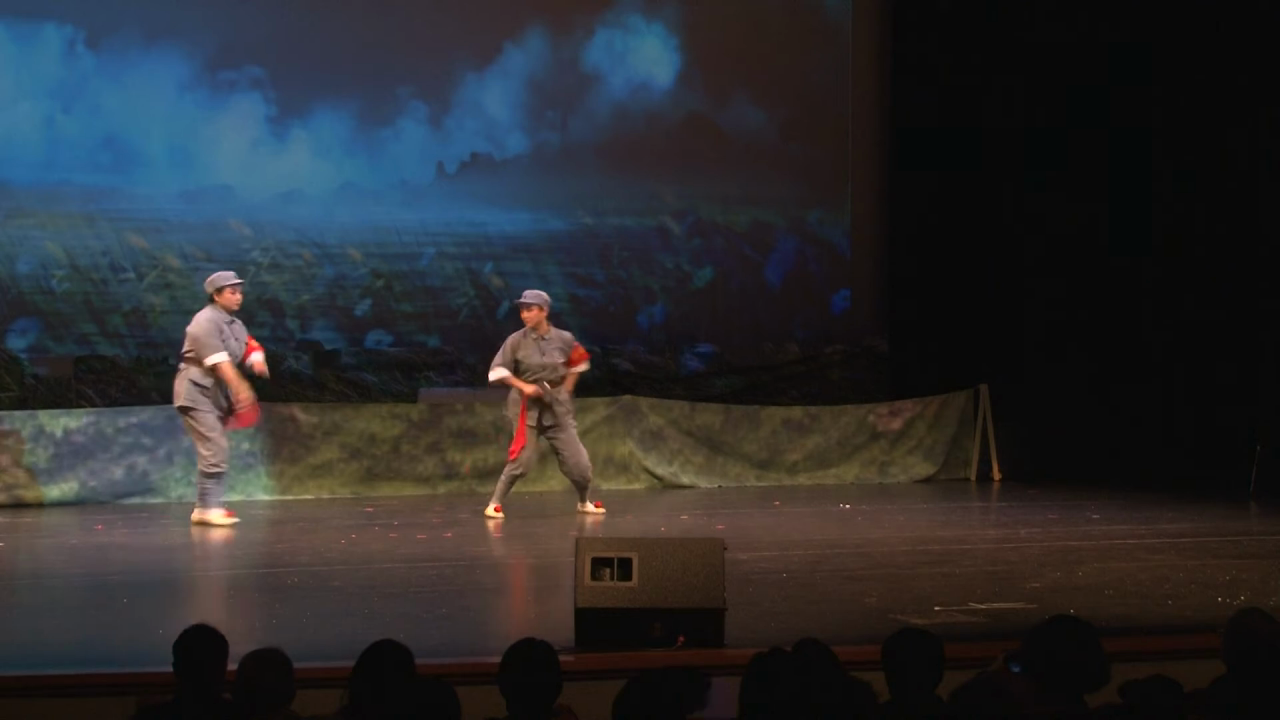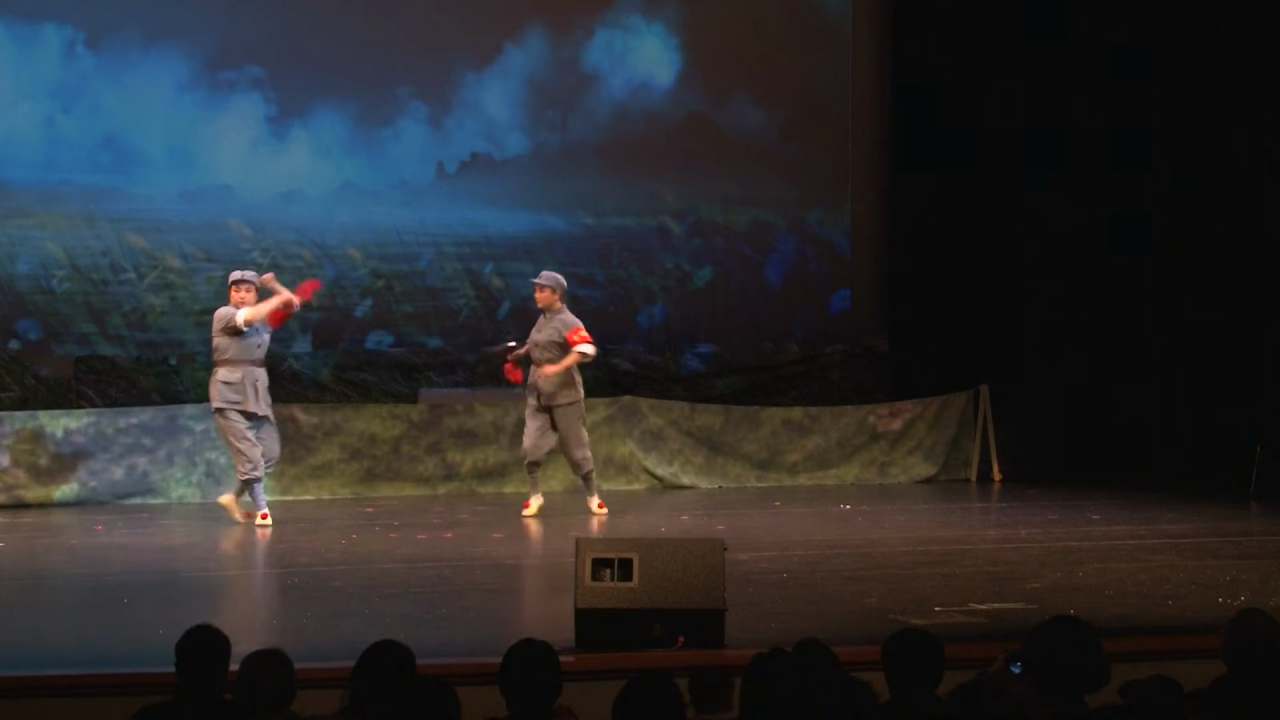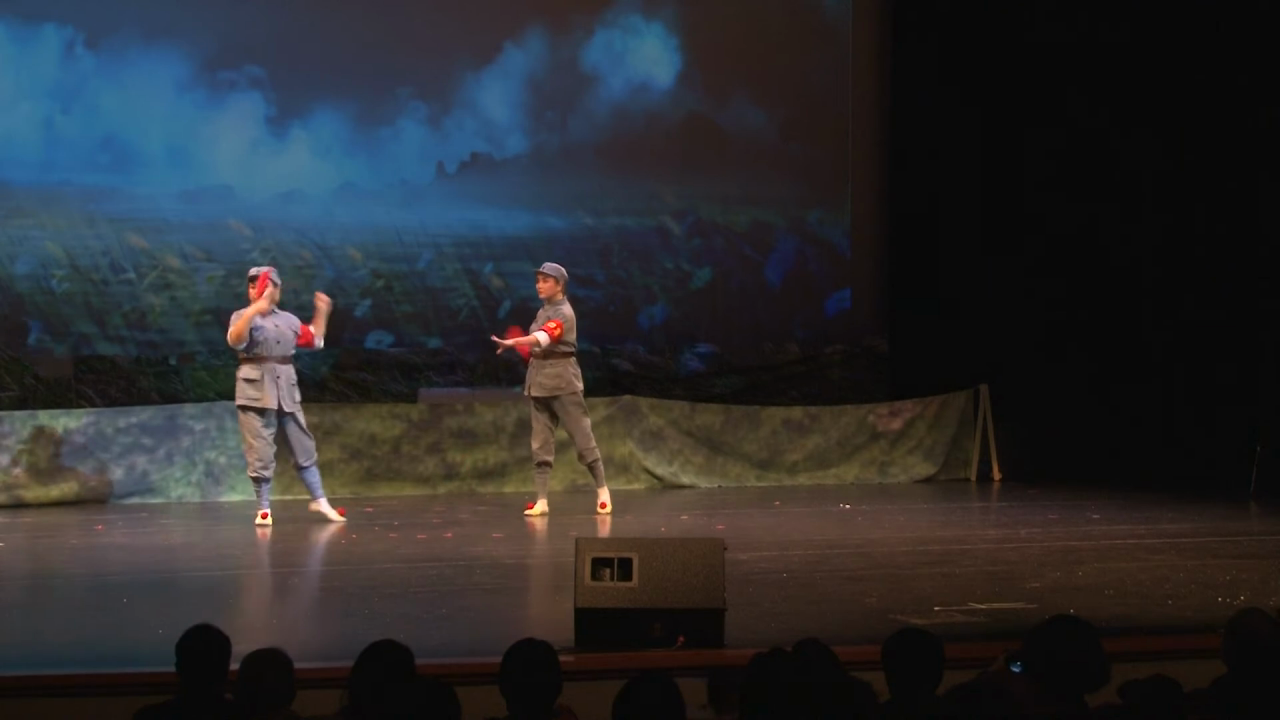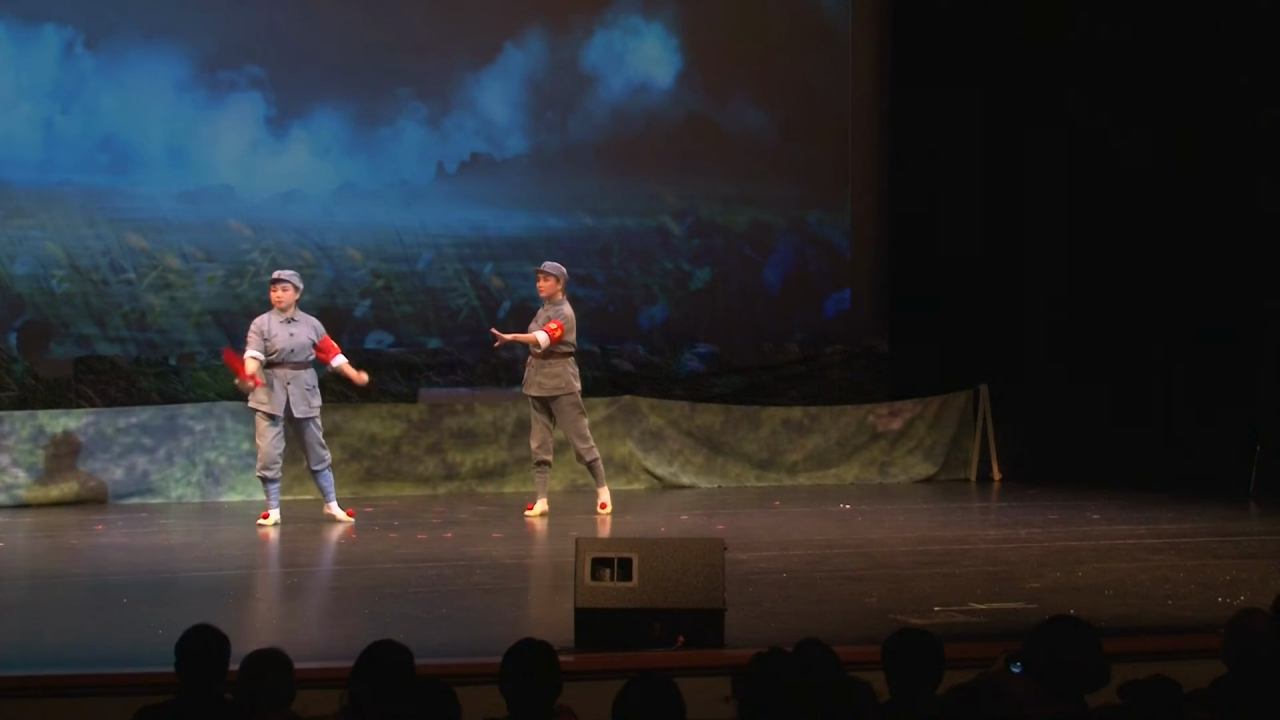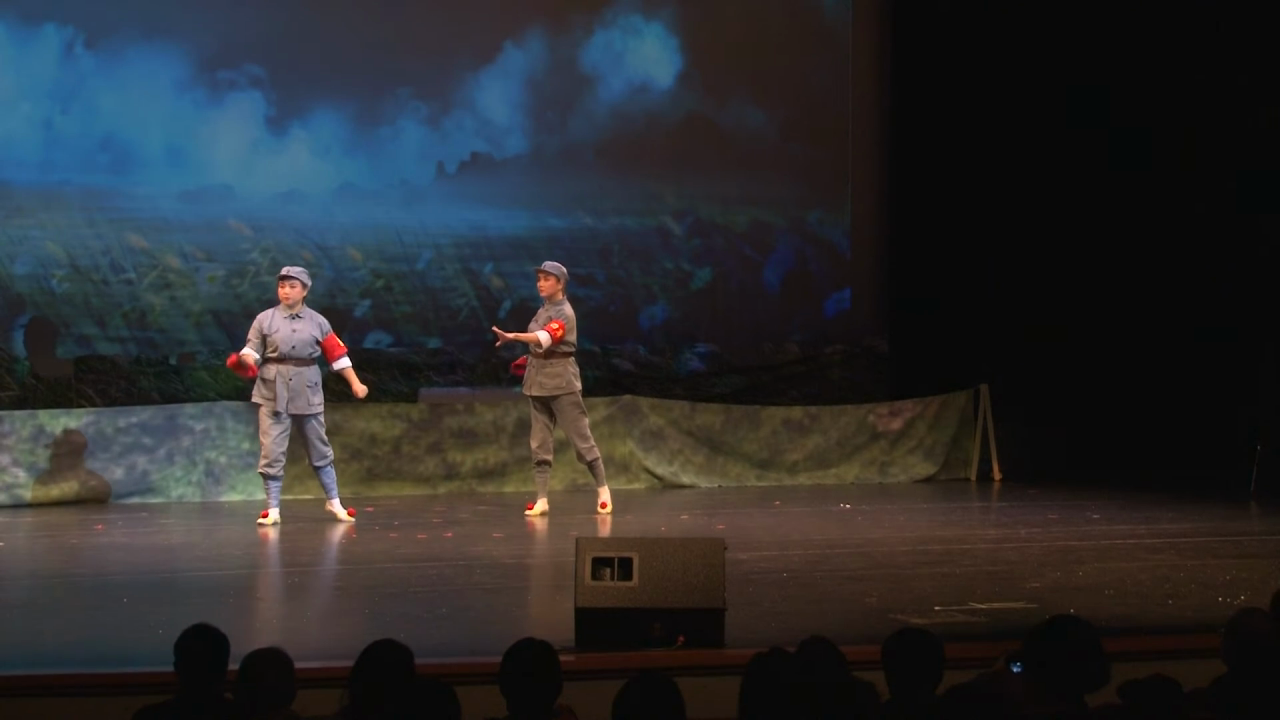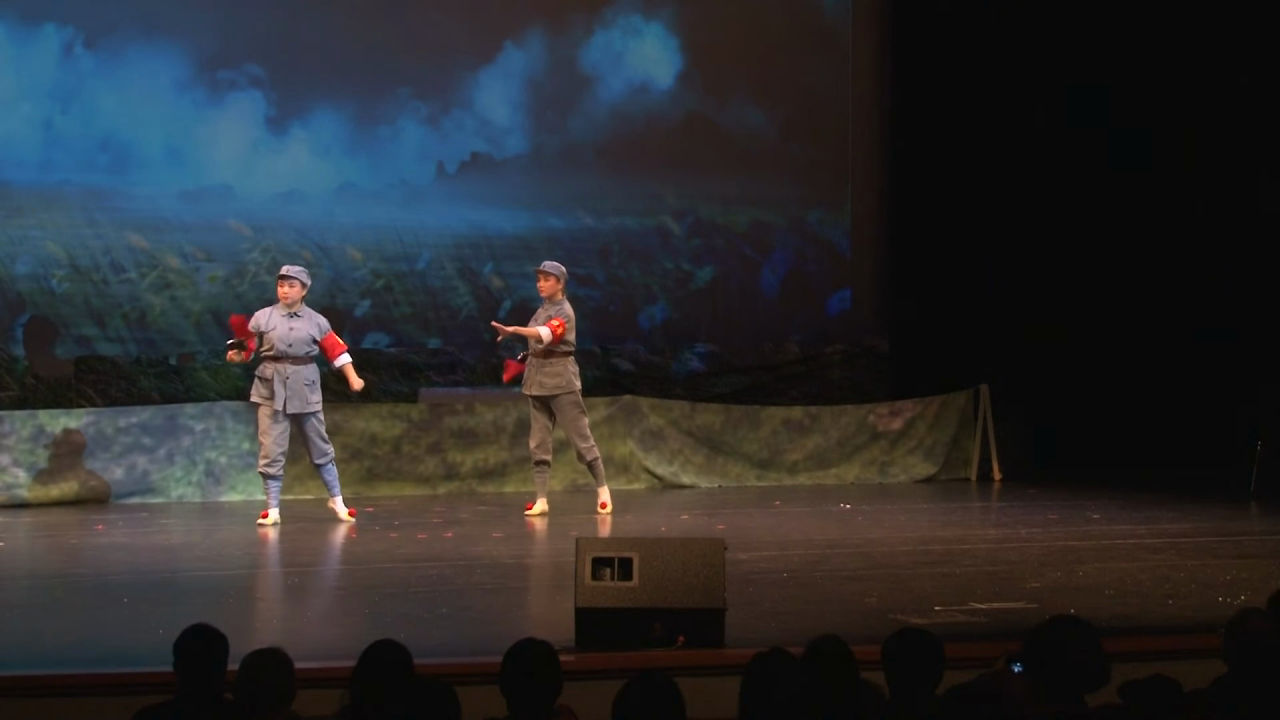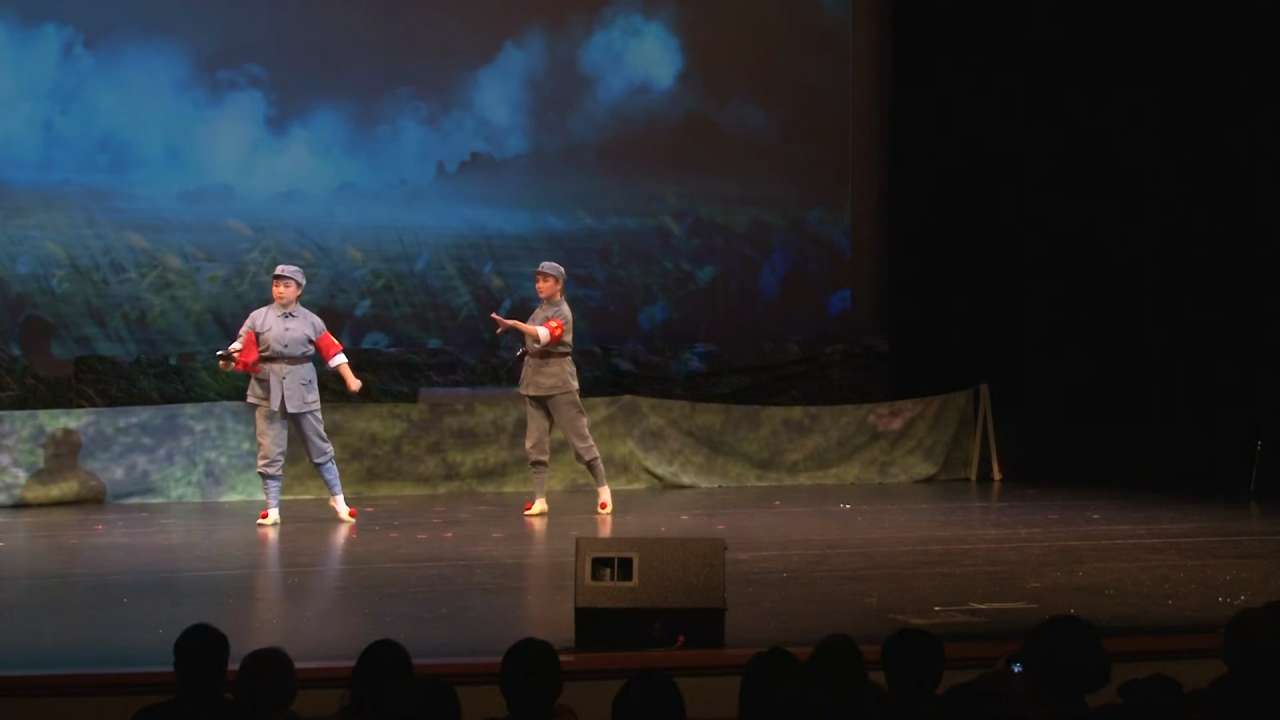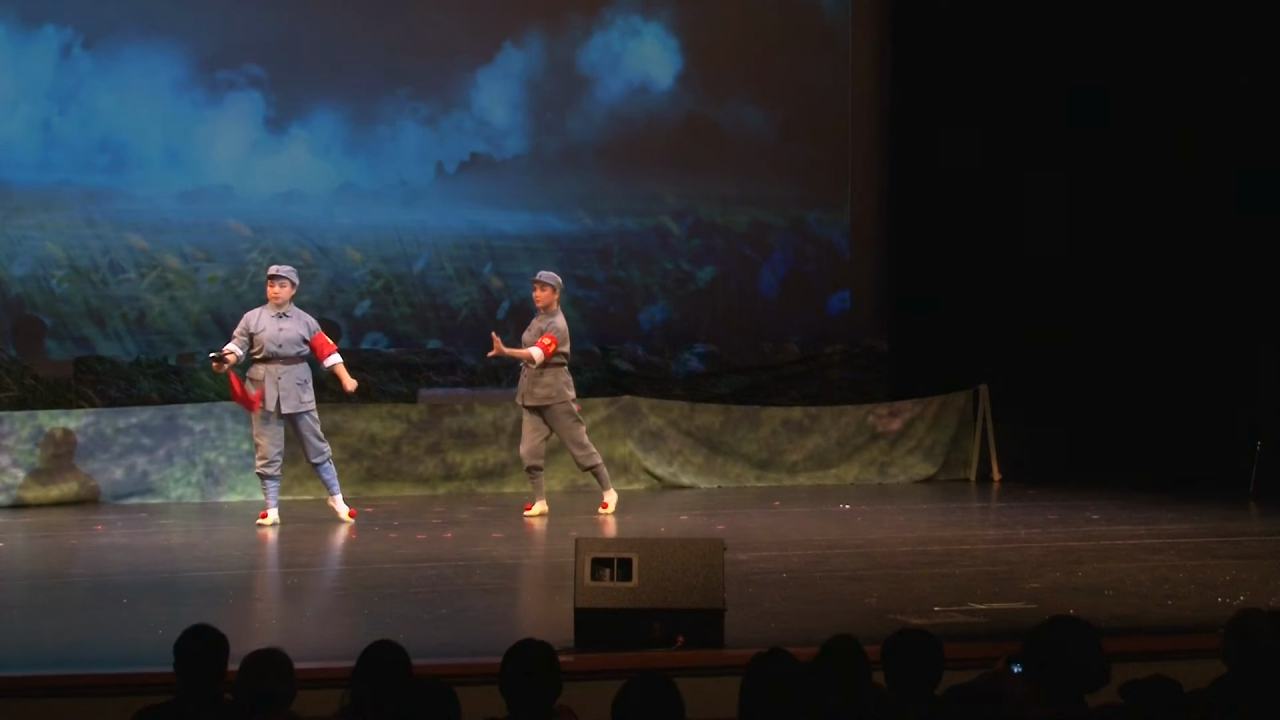
dt=0.2s
person 1, frame 1
left shoulder: (235, 325)
right shoulder: (206, 321)
left elbow: (253, 351)
right elbow: (217, 359)
left wrist: (259, 365)
right wrist: (241, 388)
left hip: (218, 393)
right hip: (197, 391)
left knee: (218, 453)
right knee: (214, 450)
left ankle: (203, 510)
right ankle: (211, 508)
person 1, frame 2
left shoulder: (262, 318)
right shoulder: (223, 315)
left elbow: (291, 304)
right elbow: (248, 316)
left wrist: (273, 285)
right wrist: (279, 299)
left hip: (255, 391)
right hip: (230, 393)
left knee: (270, 451)
right knee: (249, 455)
left ankle: (232, 497)
right ankle: (261, 509)
person 1, frame 3
left shoulder: (288, 319)
right shoulder: (242, 317)
left elbow: (314, 340)
right elbow: (234, 339)
left wrist: (321, 311)
right wrist: (253, 312)
left hip: (285, 388)
right hip: (255, 388)
left knee: (304, 447)
right knee: (260, 452)
left ankle: (320, 501)
right ankle: (263, 509)
person 1, frame 4
left shoulder: (311, 324)
right shoulder: (262, 323)
left elbow: (330, 354)
right elbow: (253, 356)
left wrist: (354, 375)
right wrist: (248, 376)
left hip: (304, 392)
right hip: (271, 393)
left knee: (317, 451)
right knee: (268, 452)
left ankle: (331, 504)
right ankle: (272, 510)
person 1, frame 5
left shoulder: (317, 322)
right shoulder: (264, 319)
left elbow: (336, 354)
right elbow: (252, 352)
left wrist: (355, 383)
right wrist: (243, 364)
left hip: (307, 389)
right hip: (273, 390)
left knee: (319, 447)
right knee: (271, 450)
left ankle: (334, 502)
right ankle: (272, 509)
person 1, frame 6
left shoulder: (316, 321)
right shoulder: (262, 317)
left elbow: (337, 351)
right elbow: (247, 347)
left wrist: (353, 377)
right wrist: (237, 355)
left hip: (305, 387)
right hip: (271, 389)
left knee: (320, 445)
right knee: (271, 450)
left ankle: (336, 499)
right ankle: (272, 509)
person 1, frame 7
left shoulder: (311, 321)
right shoulder: (258, 317)
left elbow: (332, 351)
right elbow: (241, 347)
left wrist: (350, 378)
right wrist: (230, 361)
left hip: (302, 387)
right hip: (268, 388)
left knee: (319, 445)
right knee: (270, 450)
left ankle: (337, 498)
right ankle: (272, 510)
person 1, frame 8
left shoulder: (305, 321)
right shoulder: (252, 318)
left elbow: (326, 351)
right elbow: (237, 348)
left wrist: (345, 378)
right wrist: (224, 363)
left hip: (297, 387)
right hip: (264, 388)
left knee: (316, 444)
right knee: (268, 451)
left ankle: (336, 498)
right ankle: (271, 510)
person 2, frame 1
left shoulder: (564, 339)
right shoulder: (516, 340)
left elbow: (580, 362)
right elbow: (497, 371)
left wrist: (567, 389)
right wrist: (522, 386)
left hip: (558, 406)
right hip: (528, 407)
left knee: (578, 462)
right knee: (521, 460)
left ankle: (584, 502)
right ankle: (494, 503)
person 2, frame 2
left shoulder: (568, 321)
right shoulder: (542, 320)
left elbow: (585, 348)
left wrist: (557, 368)
right wrist: (520, 353)
left hip: (564, 389)
right hip: (537, 390)
left knee: (576, 448)
right knee: (531, 445)
left ankle: (593, 497)
right ankle: (534, 496)
person 2, frame 3
left shoulder: (563, 313)
right shoulder: (545, 310)
left elbow: (543, 339)
left wrist: (511, 343)
left hip: (562, 380)
right hip: (538, 381)
left knee: (582, 437)
right knee: (540, 443)
left ankle: (602, 491)
right ankle: (541, 500)
person 2, frame 4
left shoulder: (563, 312)
right shoulder: (544, 309)
left elbow: (544, 337)
left wrist: (512, 337)
right wrist: (533, 357)
left hip: (561, 379)
right hip: (538, 379)
left knee: (580, 437)
right knee: (539, 442)
left ankle: (602, 490)
right ankle: (542, 500)
person 2, frame 5
left shoulder: (564, 312)
right shoulder: (543, 310)
left elbow: (546, 338)
left wrist: (514, 337)
right wrist: (529, 359)
left hip: (561, 379)
right hip: (538, 380)
left knee: (581, 437)
right knee: (540, 442)
left ankle: (602, 490)
right ankle: (542, 500)
person 2, frame 6
left shoulder: (564, 311)
right shoulder: (542, 309)
left elbow: (547, 334)
left wrist: (515, 330)
left hip: (561, 379)
right hip: (537, 379)
left knee: (580, 436)
right knee: (539, 442)
left ankle: (602, 490)
right ankle: (541, 500)
person 2, frame 7
left shoulder: (561, 312)
right shoulder: (540, 310)
left elbow: (544, 335)
left wrist: (514, 324)
left hip: (558, 380)
right hip: (534, 380)
left knee: (578, 436)
right knee: (535, 442)
left ankle: (602, 490)
right ankle: (540, 500)
person 2, frame 8
left shoulder: (556, 324)
right shoulder: (538, 319)
left elbow: (538, 353)
left wrist: (506, 352)
left hip: (554, 391)
right hip: (532, 391)
left knee: (579, 444)
right knee: (529, 451)
left ankle: (608, 492)
right ankle: (540, 501)
